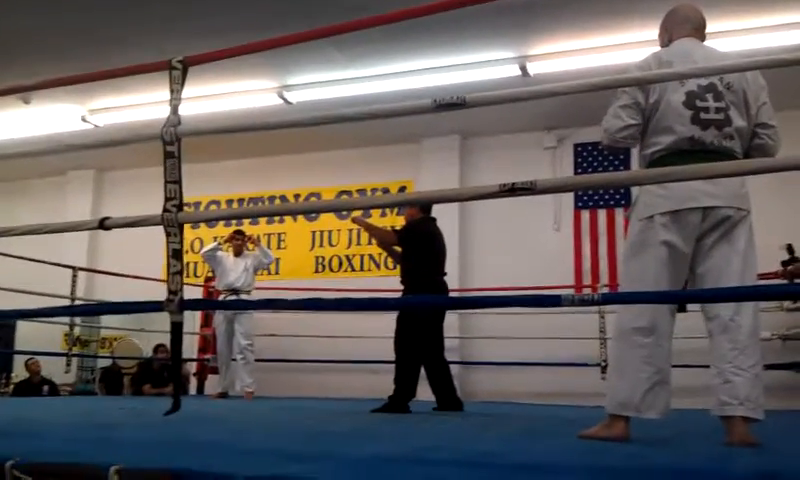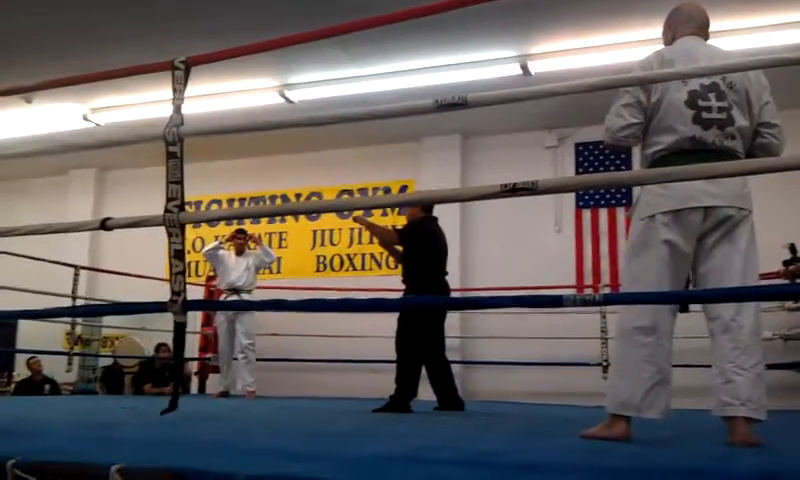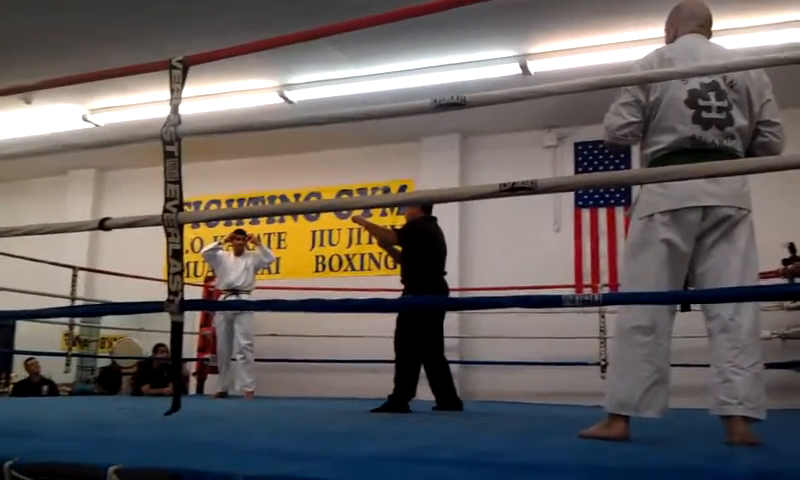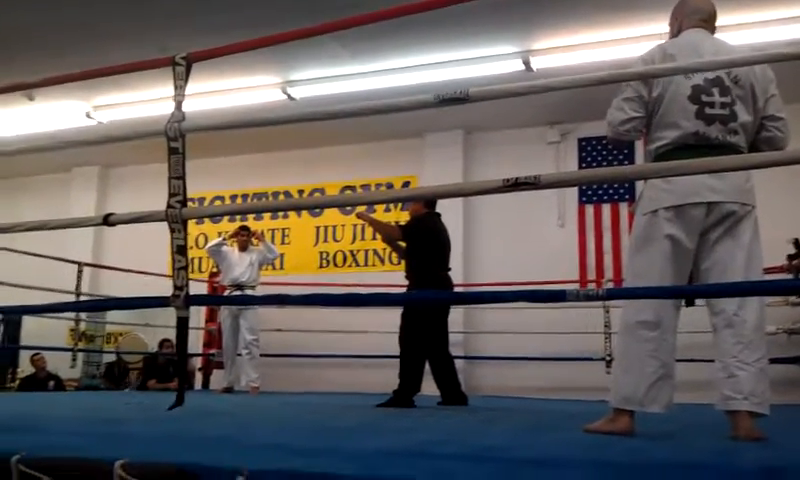
dt=0.2s
person 1, frame 1
left shoulder: (651, 66)
right shoulder: (744, 71)
left elbow: (617, 133)
right elbow: (767, 143)
left hip: (669, 192)
right hip: (727, 193)
left knee: (645, 305)
right knee: (733, 306)
left ankle: (620, 417)
right ankle: (738, 420)
person 1, frame 2
left shoulder: (653, 65)
right shoulder: (747, 71)
left elbow: (618, 132)
right elbow: (771, 142)
left hip: (670, 192)
right hip: (729, 192)
left knee: (645, 305)
right knee: (735, 306)
left ankle: (620, 418)
right ankle: (740, 420)
person 1, frame 3
left shoulder: (653, 63)
right shoulder: (749, 69)
left elbow: (618, 130)
right elbow: (772, 141)
left hip: (669, 191)
right hip: (728, 192)
left knee: (644, 305)
right knee: (734, 306)
left ankle: (619, 417)
right ankle: (738, 420)
person 1, frame 4
left shoulder: (656, 58)
right shoulder: (752, 63)
left elbow: (620, 125)
right elbow: (776, 136)
left hip: (673, 187)
right hip: (732, 187)
left knee: (649, 300)
right knee: (738, 301)
left ankle: (624, 411)
right ankle: (743, 413)
person 2, frame 1
left shoulder: (419, 228)
right shoulder: (429, 231)
left elbow: (390, 237)
right elbow: (411, 260)
left wrist: (363, 223)
right wrist: (388, 249)
left hip: (420, 296)
right hip: (431, 296)
left knee: (408, 348)
right knee: (431, 351)
left ankle: (399, 401)
right ankle: (449, 400)
person 2, frame 2
left shoulder: (421, 227)
right shoulder: (431, 230)
left elbow: (391, 236)
right elbow: (413, 260)
left wrist: (364, 222)
right wrist: (389, 248)
left hip: (422, 295)
right hip: (433, 295)
left knee: (409, 347)
right knee: (432, 350)
left ankle: (401, 400)
right ankle: (450, 400)
person 2, frame 3
left shoulder: (420, 227)
right shoulder: (430, 230)
left elbow: (390, 236)
right elbow: (411, 260)
left wrist: (363, 222)
right wrist: (388, 248)
left hip: (421, 295)
right hip: (432, 295)
left knee: (408, 347)
right knee: (431, 350)
left ankle: (399, 400)
right ankle: (448, 400)
person 2, frame 4
left shoulder: (424, 223)
right shoulder: (434, 226)
left elbow: (394, 232)
right elbow: (416, 255)
left wrist: (367, 218)
right wrist: (392, 244)
left hip: (425, 291)
right hip: (436, 291)
left knee: (412, 342)
right knee: (435, 345)
left ankle: (404, 395)
right ankle: (453, 395)
person 3, frame 1
left shoulder: (252, 258)
right shoulder: (221, 258)
left elbow: (269, 259)
right elbow: (205, 253)
left wrist: (257, 244)
right wrist: (222, 242)
right hip: (224, 302)
left knee: (244, 345)
right knee: (223, 347)
left ankle: (247, 387)
right ankle: (224, 387)
person 3, frame 2
left shoulder: (254, 257)
right shoulder: (223, 256)
left elbow: (271, 258)
right elbow: (206, 252)
left wrist: (259, 243)
right wrist: (224, 241)
right hip: (225, 301)
left knee: (246, 345)
right knee: (224, 347)
left ankle: (248, 386)
right ankle: (225, 386)
person 3, frame 3
left shoulder: (253, 257)
right shoulder: (222, 257)
left elbow: (270, 259)
right elbow: (205, 253)
left wrist: (258, 243)
right wrist: (223, 242)
right hip: (224, 302)
left knee: (244, 345)
right knee: (223, 347)
left ankle: (247, 387)
right ankle: (224, 387)
person 3, frame 4
left shoulder: (257, 253)
right shoulder: (226, 253)
left elbow: (274, 255)
right elbow: (210, 248)
left wrist: (262, 240)
right wrist: (227, 238)
left knee: (250, 340)
right knee: (228, 343)
left ankle: (253, 382)
right ankle: (229, 382)
